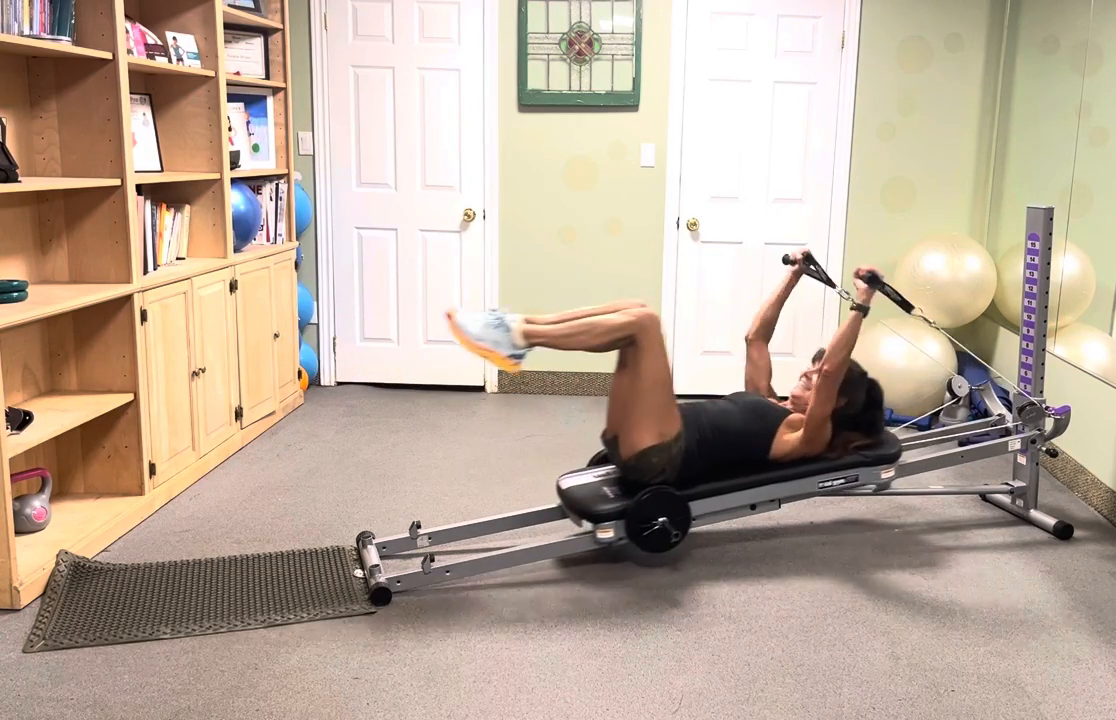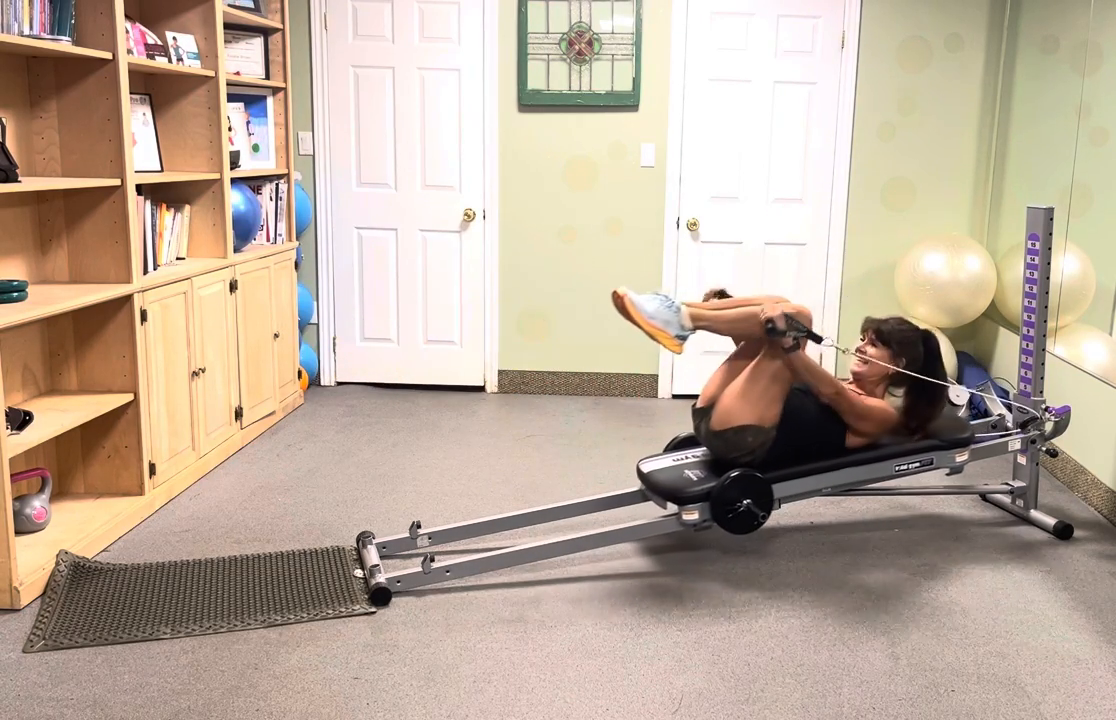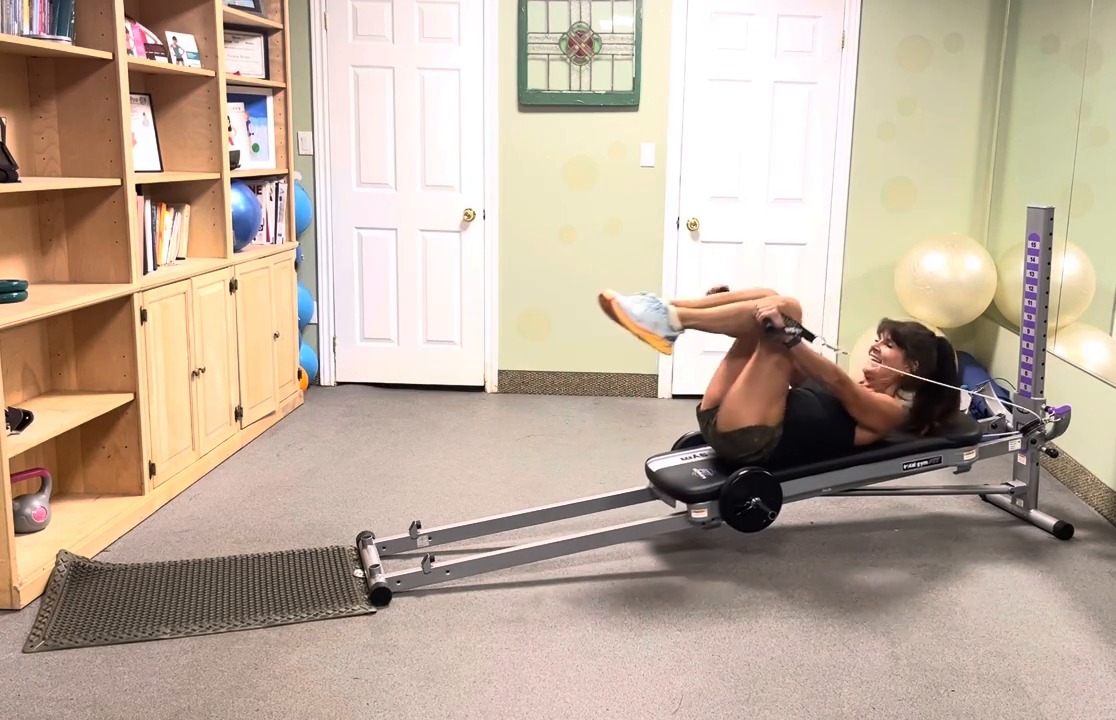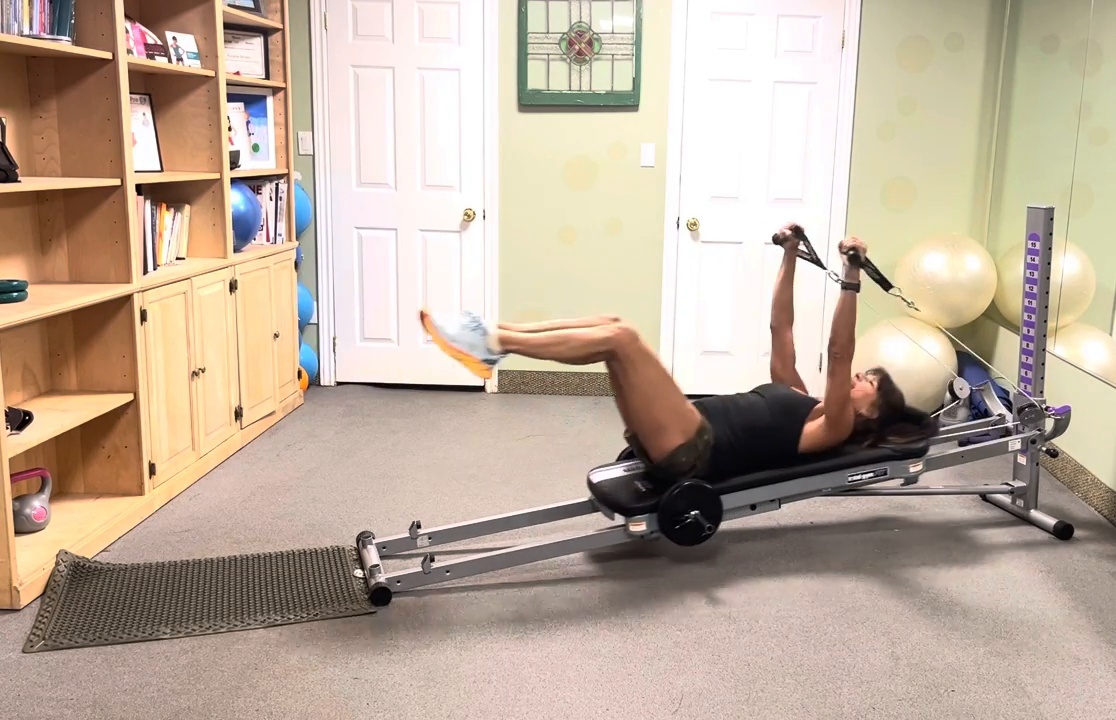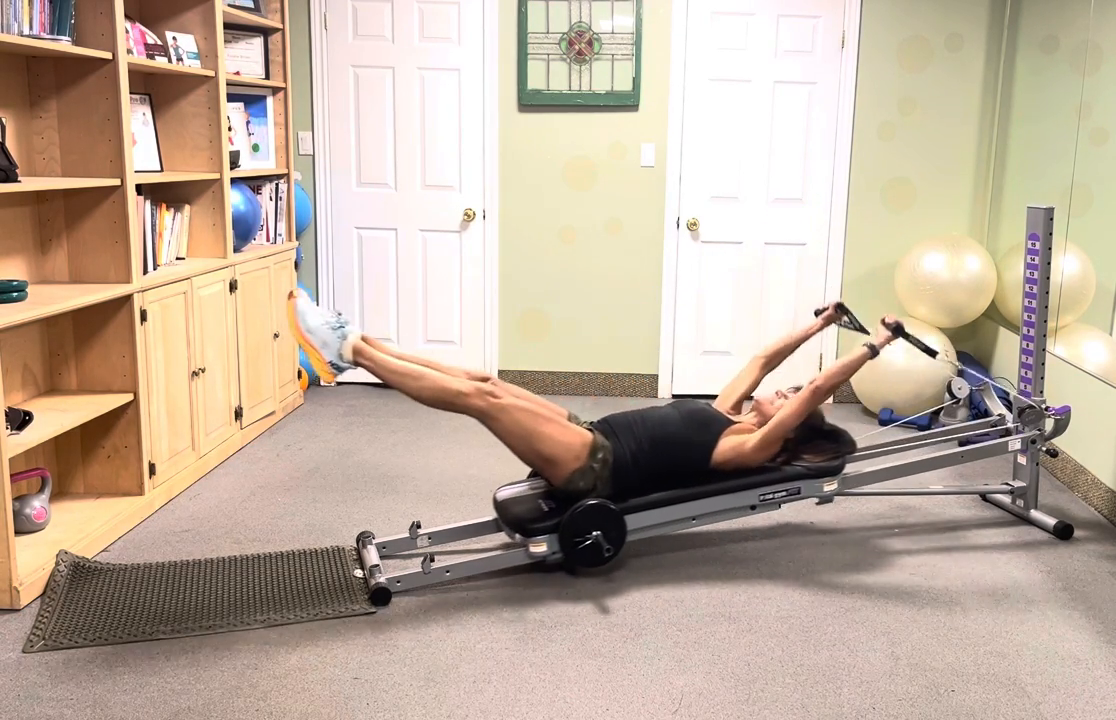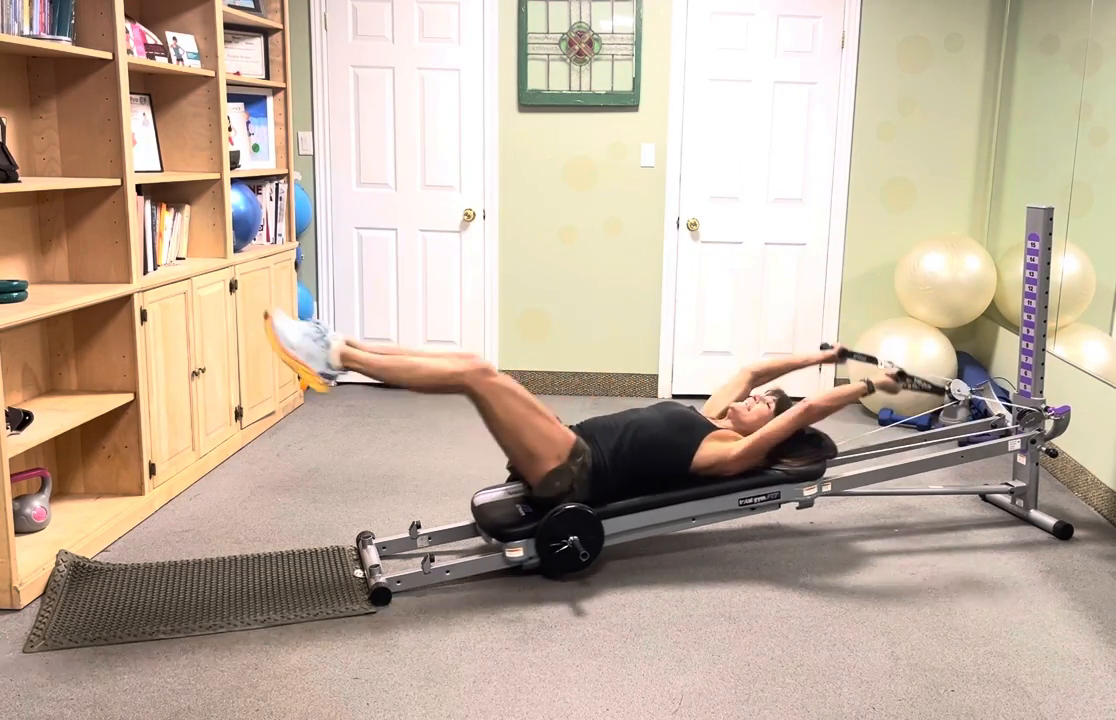
dt=0.5s
person 1, frame 1
left shoulder: (813, 436)
right shoulder: (769, 403)
left elbow: (836, 370)
right elbow: (757, 337)
left wrist: (859, 307)
right wrist: (792, 279)
left hip: (659, 458)
right hip: (633, 445)
left knee: (643, 319)
right knee: (635, 314)
left ankle: (520, 337)
right ankle: (520, 328)
person 1, frame 2
left shoulder: (881, 416)
right shoulder: (840, 397)
left elbow: (828, 392)
left wrist: (787, 342)
left hip: (743, 438)
right hip: (714, 420)
left knee: (791, 317)
right knee: (776, 309)
left ankle: (683, 320)
right ankle: (683, 316)
person 1, frame 3
left shoulder: (886, 414)
right shoulder: (850, 393)
left elbow: (833, 381)
left wrist: (787, 333)
left hip: (755, 440)
right hip: (718, 422)
left knee: (779, 307)
right knee: (763, 306)
left ankle: (669, 321)
right ankle: (666, 315)
person 1, frame 4
left shoulder: (834, 429)
right shoulder: (795, 396)
left elbow: (840, 352)
right elbow: (780, 326)
left wrist: (850, 278)
right wrist: (788, 258)
left hip: (691, 452)
right hip: (669, 438)
left knee: (620, 336)
right knee: (611, 326)
left ankle: (495, 344)
right ankle: (496, 336)
person 1, frame 5
left shoulder: (753, 449)
right shoulder: (727, 417)
left elbow: (813, 392)
right elbow: (763, 359)
left wrist: (871, 347)
right wrist: (820, 323)
left hip: (597, 468)
right hip: (591, 440)
left knee: (479, 395)
right knee: (480, 379)
left ankle: (351, 352)
right ankle: (356, 346)
person 1, frame 6
left shoulder: (734, 454)
right shoulder: (712, 422)
left elbow: (800, 414)
right elbow: (753, 369)
left wrist: (866, 387)
right wrist: (821, 357)
left hip: (573, 473)
right hip: (571, 445)
left knee: (476, 372)
right knee: (471, 366)
left ankle: (338, 357)
right ankle: (340, 349)
